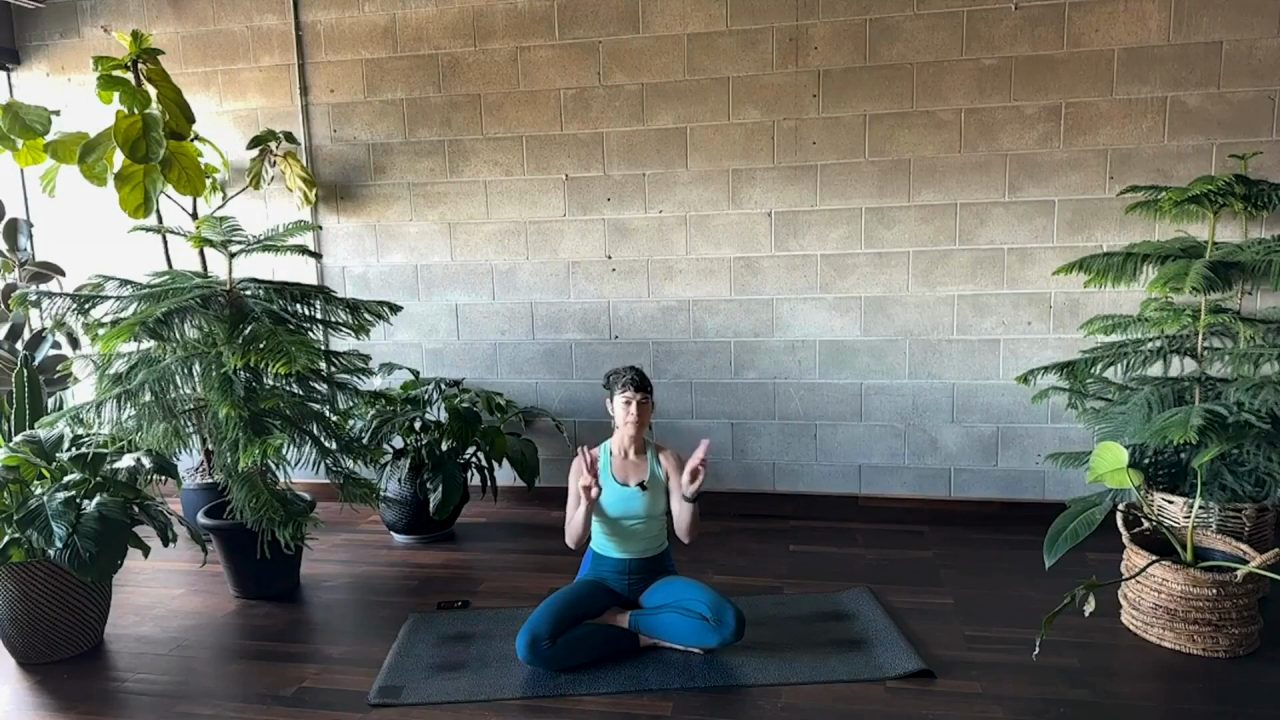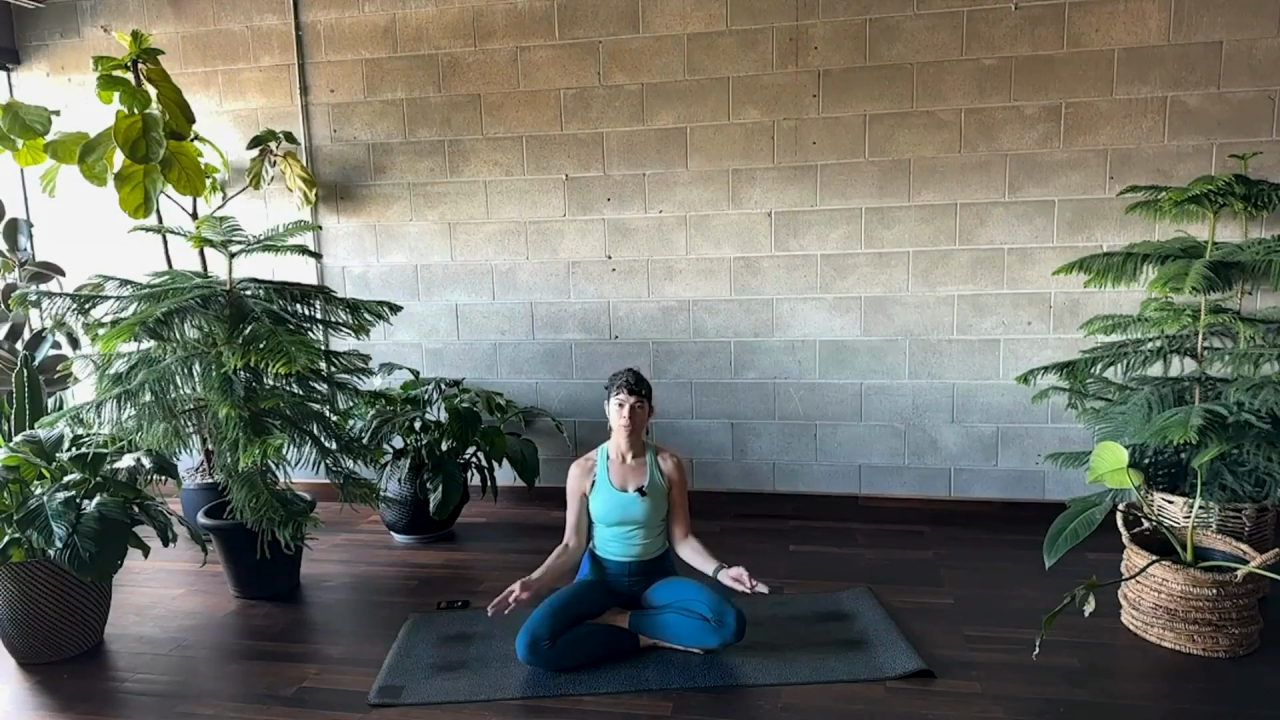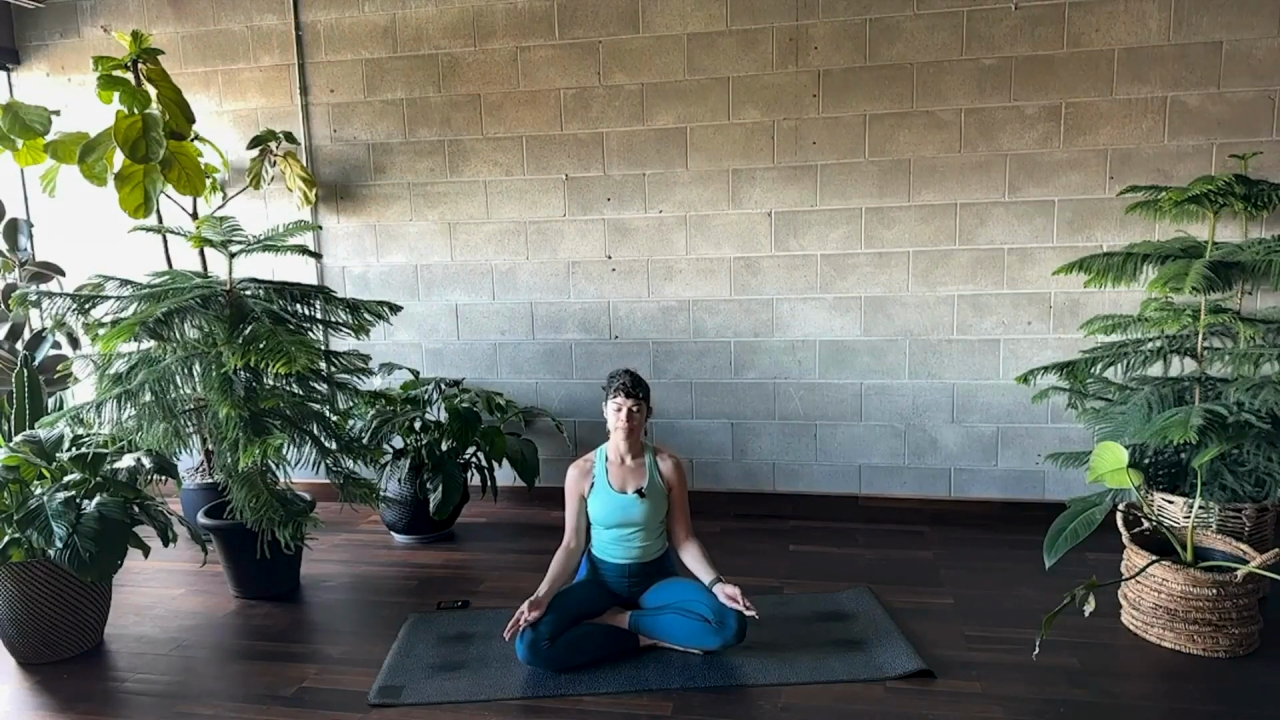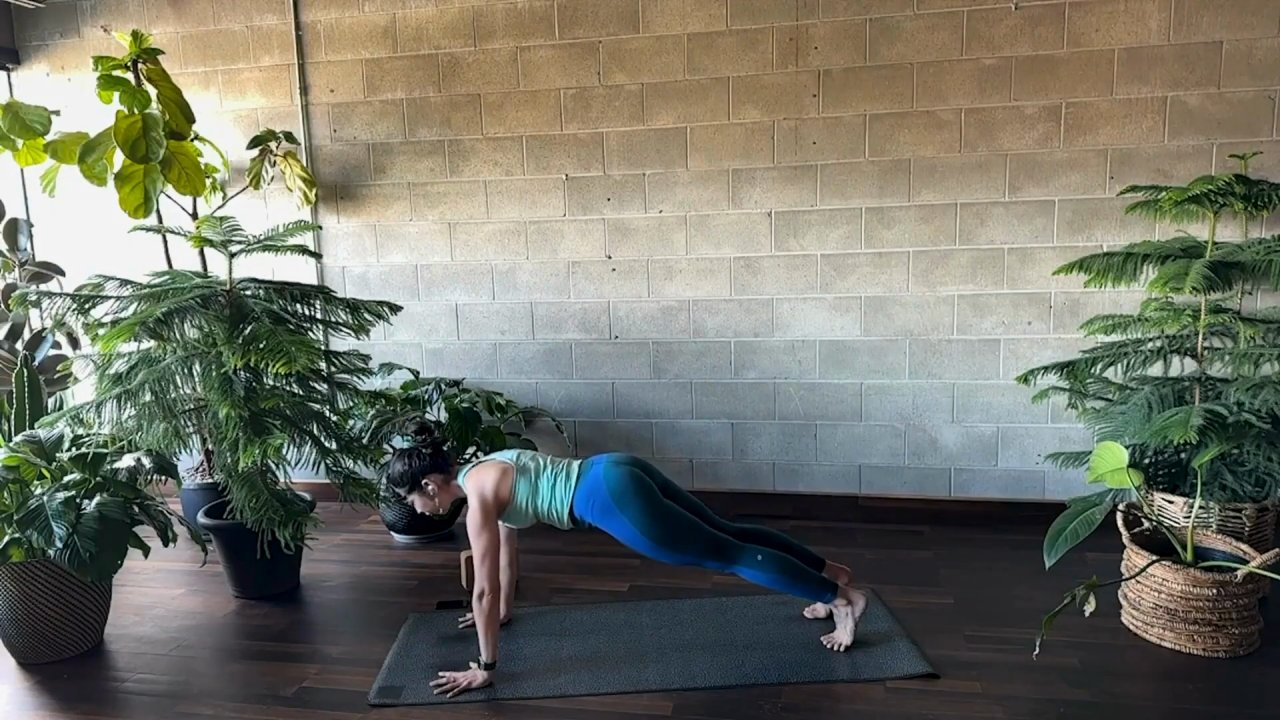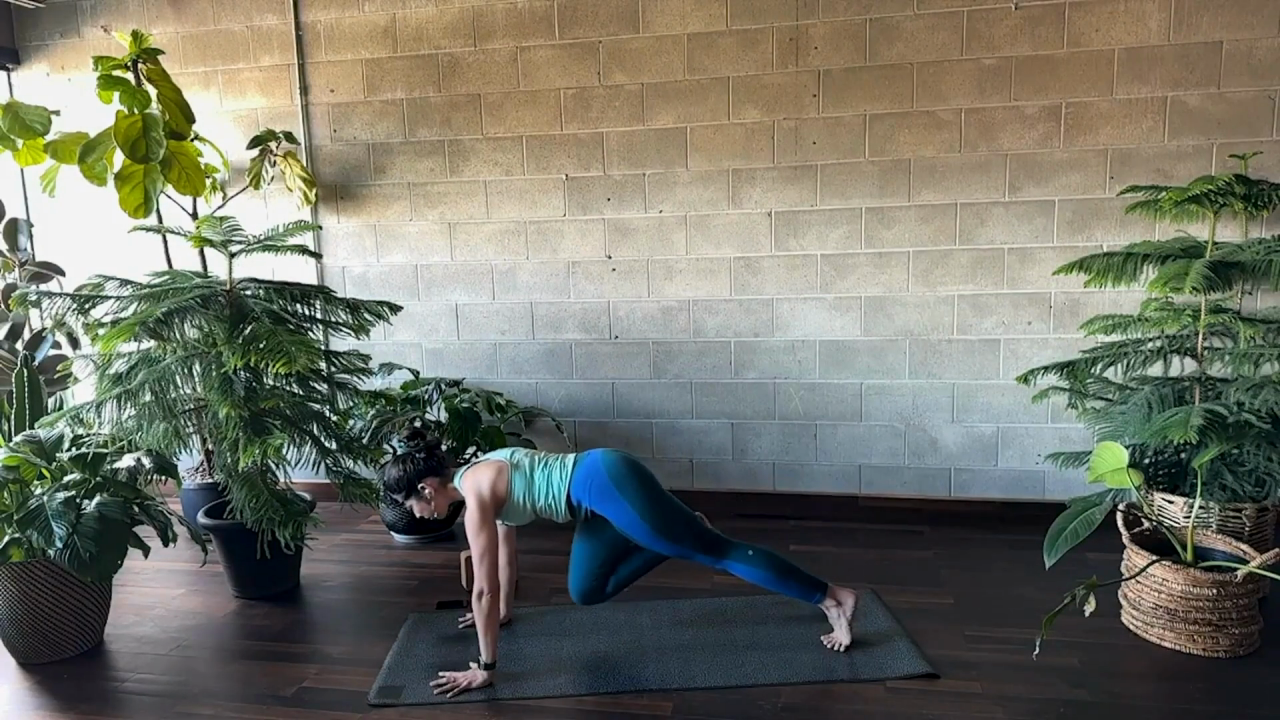
dt=1s
person 1, frame 1
left shoulder: (668, 460)
right shoulder: (587, 462)
left elbow: (686, 534)
right elbow: (574, 542)
left wrist: (690, 493)
right wrist: (584, 502)
left hip: (655, 575)
right hip: (602, 574)
left knee: (729, 624)
right knee: (532, 646)
left ankle: (618, 621)
right ankle: (649, 637)
person 1, frame 2
left shoulder: (668, 465)
right shoulder: (584, 469)
left elbow: (681, 538)
right elbow: (572, 544)
left wrist: (720, 571)
right wrist: (534, 583)
left hip: (655, 577)
right hip: (601, 577)
left knee: (728, 624)
right knee: (532, 647)
left ankle: (620, 621)
right ankle: (649, 637)
person 1, frame 3
left shoulder: (667, 467)
right shoulder: (581, 472)
left elbow: (683, 539)
right elbow: (572, 543)
left wrist: (715, 583)
right wrist: (543, 596)
left hip: (655, 576)
right hip: (599, 577)
left knee: (730, 625)
right knee: (531, 645)
left ankle: (618, 621)
right ankle: (648, 636)
person 1, frame 4
left shoulder: (477, 495)
right shoulder: (487, 472)
left elbow: (483, 589)
right elbow: (507, 542)
left wrist: (484, 667)
right wrist: (502, 611)
left hip: (611, 496)
right hip: (618, 474)
left knee: (727, 554)
right knee: (724, 533)
left ankle: (842, 598)
right ankle: (827, 572)
person 1, frame 5
left shoulder: (475, 495)
right shoulder: (482, 474)
left elbow: (483, 588)
right elbow: (506, 544)
left wrist: (484, 668)
right wrist: (503, 611)
left hip: (608, 484)
right hip: (605, 478)
left knee: (718, 553)
right knee: (586, 591)
left ankle: (834, 600)
right ankle: (684, 538)
